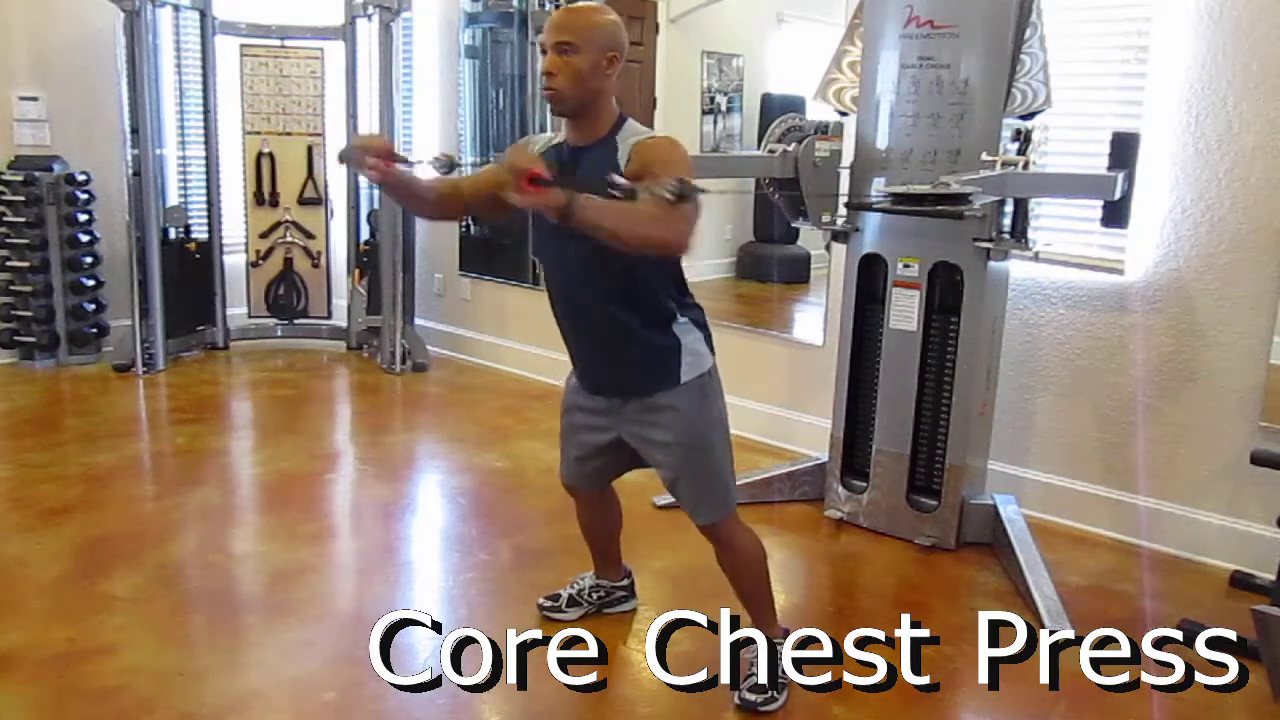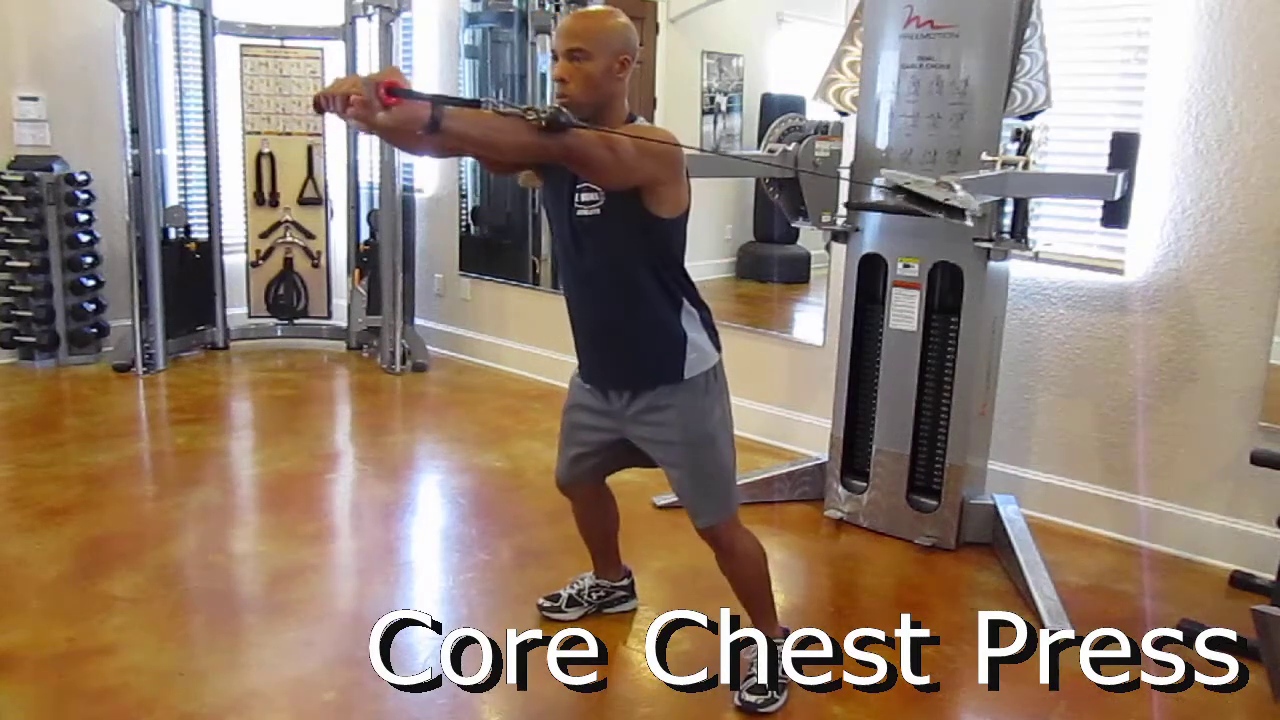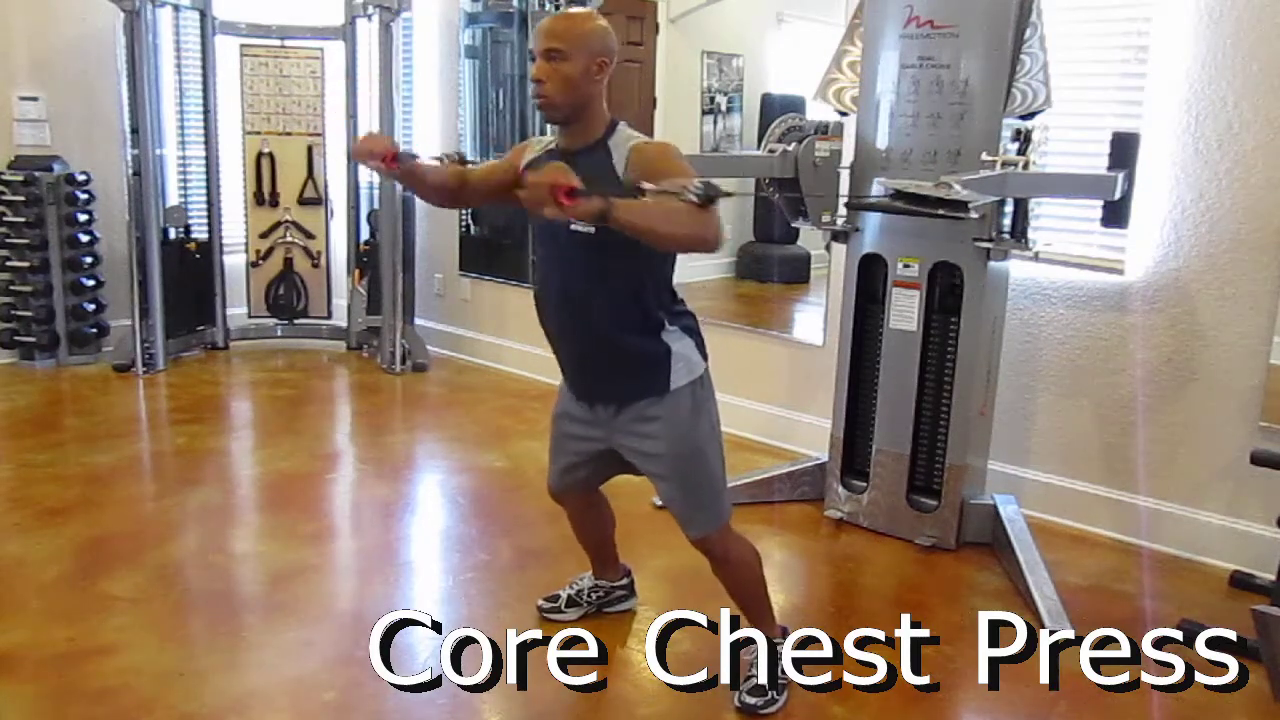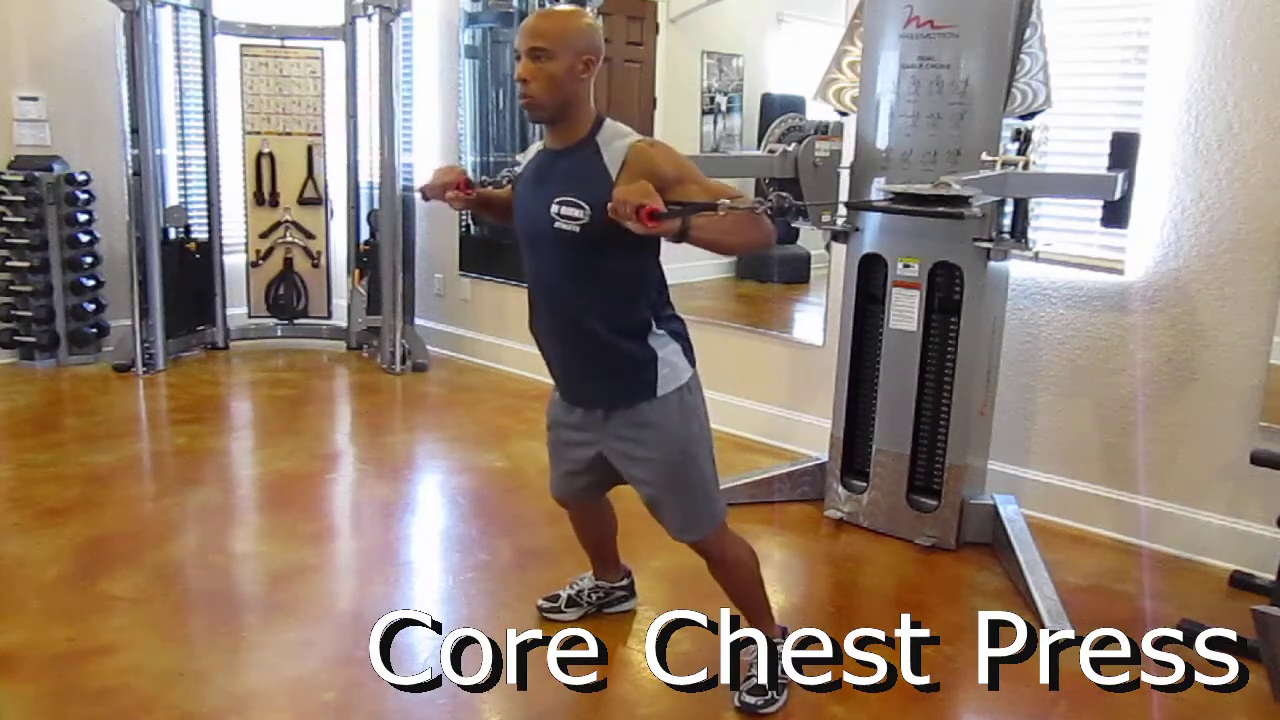
dt=0.5s
person 1, frame 1
left shoulder: (653, 154)
right shoulder: (542, 153)
left elbow: (671, 234)
right elbow: (444, 203)
left wrist: (562, 204)
right wrist: (389, 171)
left hip: (669, 377)
right hip: (593, 375)
left knee: (716, 519)
right knee: (585, 482)
left ankle: (769, 643)
right ankle: (611, 584)
person 1, frame 2
left shoulder: (653, 152)
right shoulder: (550, 150)
left elbow: (557, 142)
right elbow: (456, 143)
left wrist: (428, 114)
right wrist: (370, 115)
left hip: (676, 378)
right hip: (599, 374)
left knee: (717, 524)
right knee: (577, 479)
left ankle: (769, 645)
right ankle: (611, 583)
person 1, frame 3
left shoulder: (645, 158)
right shoulder: (533, 157)
left elbow: (704, 229)
right elbow: (460, 188)
left wrist: (599, 207)
right wrist: (404, 169)
left hip: (661, 385)
right hip: (584, 384)
left knee: (710, 533)
right knee: (570, 486)
left ankle: (770, 644)
right ankle: (611, 583)
person 1, frame 4
left shoulder: (638, 158)
right shoulder: (534, 162)
left elbow: (756, 230)
left wrist: (671, 221)
right wrist: (472, 196)
left hip: (649, 391)
right hip: (575, 389)
left knee: (704, 534)
right knee: (575, 493)
left ankle: (770, 645)
right ankle: (611, 583)
